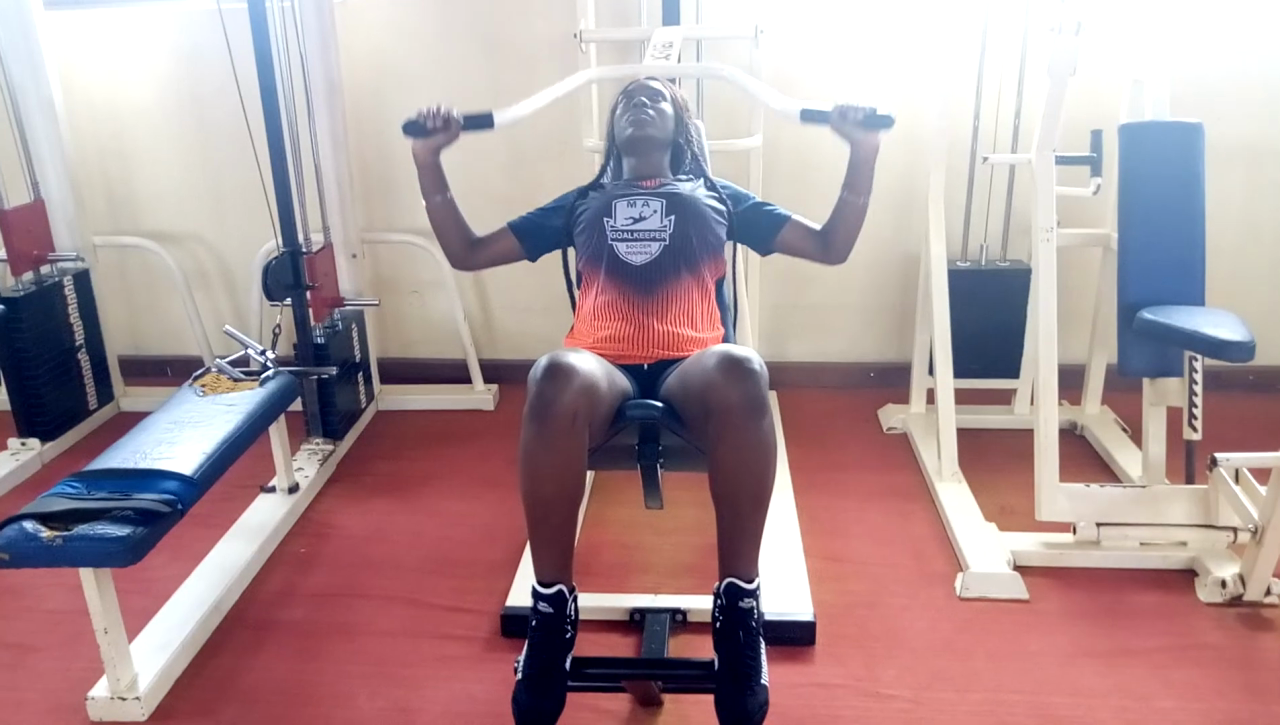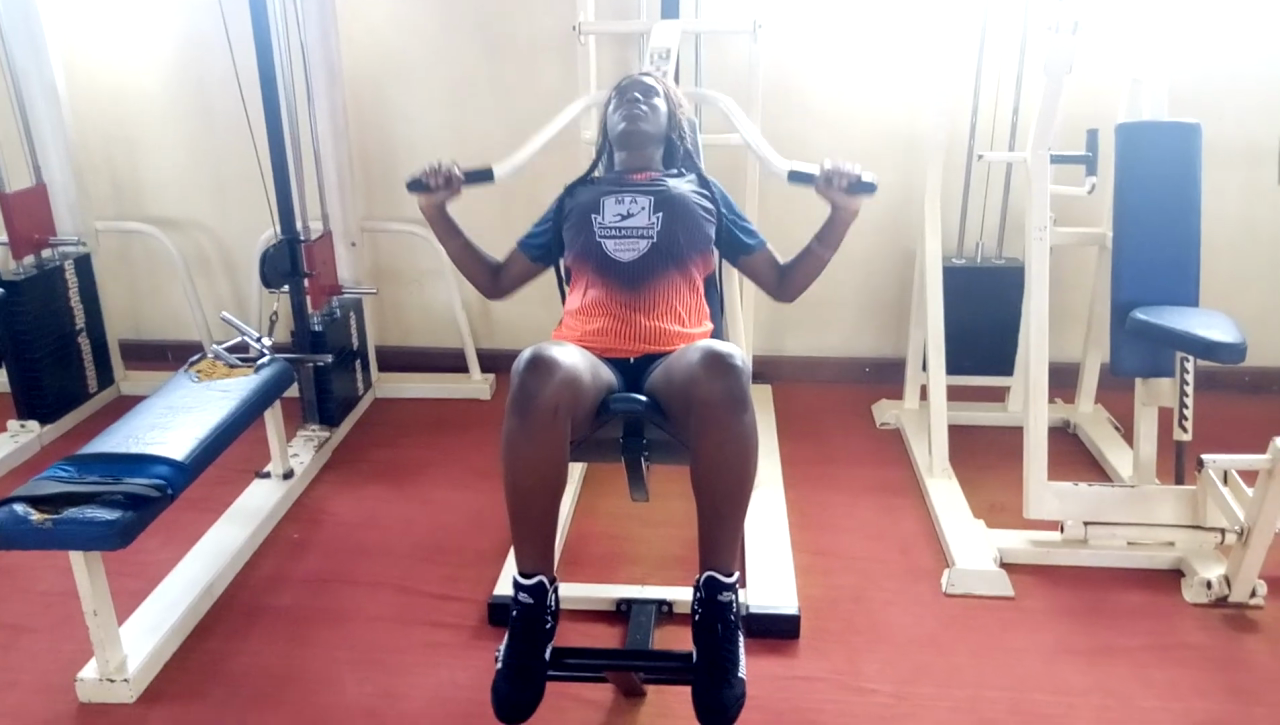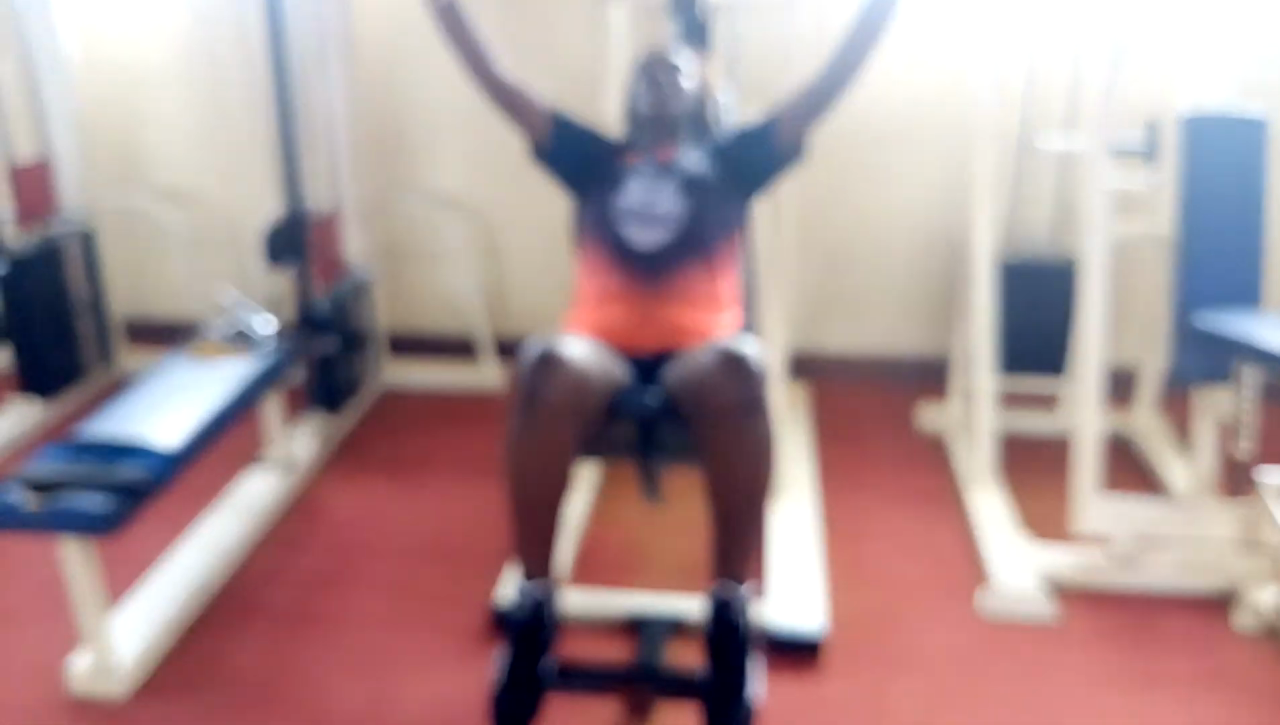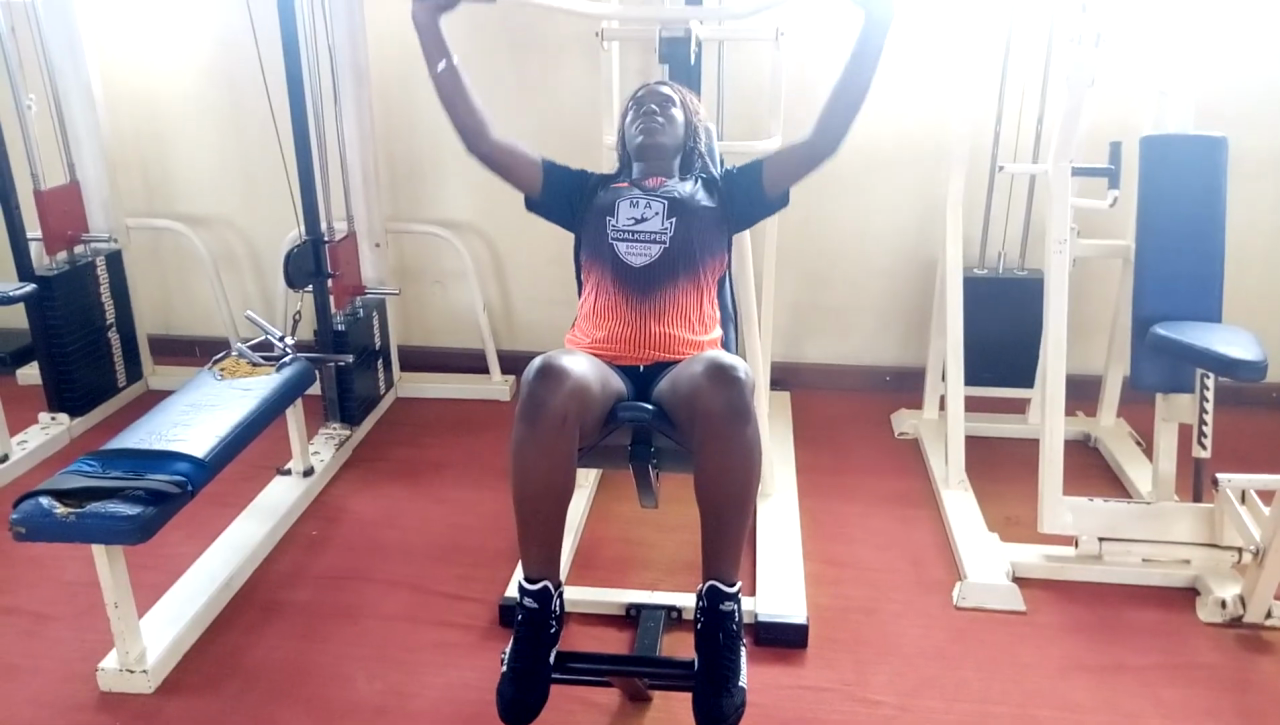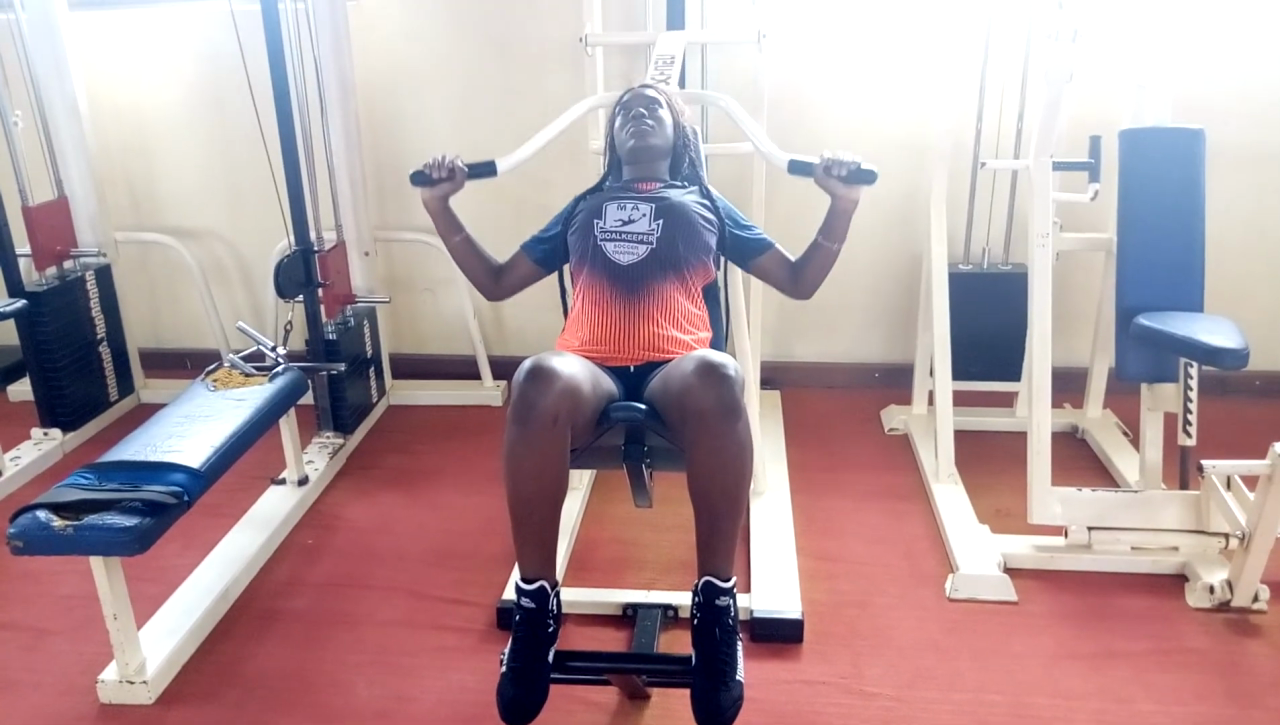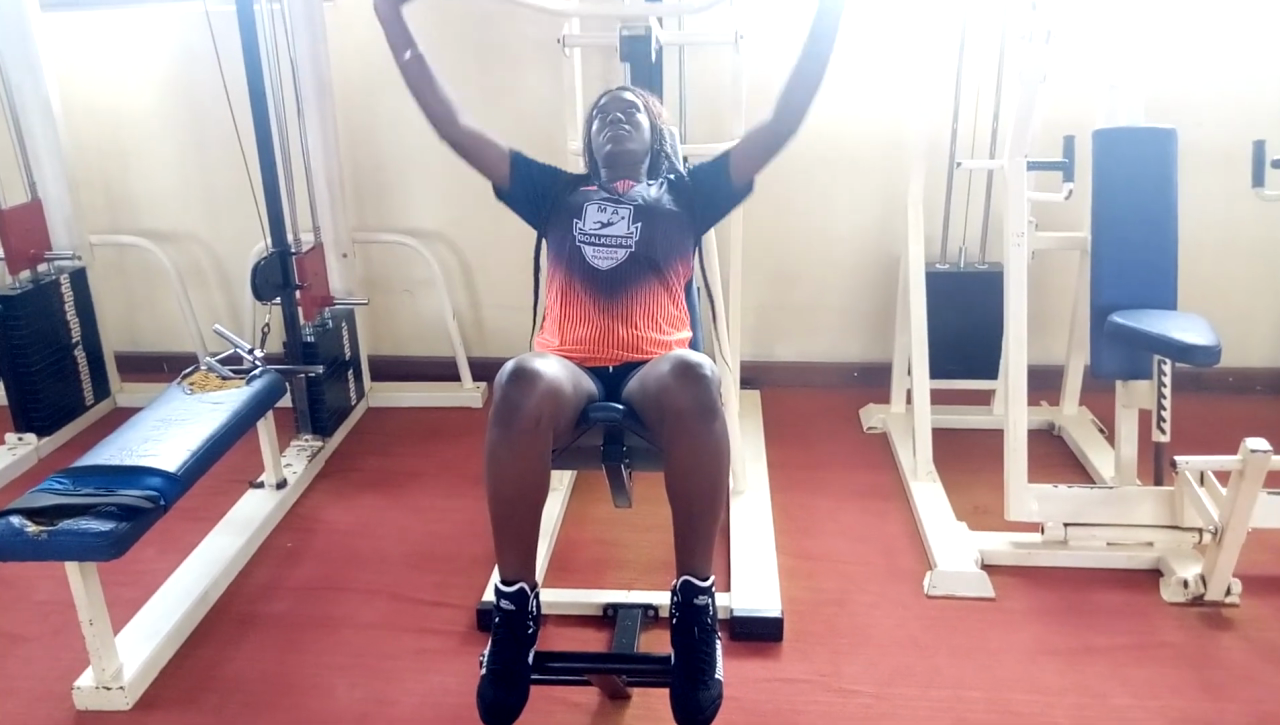
dt=0.7s
person 1, frame 1
left shoulder: (716, 195)
right shoulder: (582, 202)
left elbow: (831, 247)
right elbow: (468, 253)
left wrist: (863, 158)
right wrist: (429, 166)
left hip: (691, 366)
right hip: (601, 366)
left knee: (741, 371)
right knee: (557, 376)
left ankle: (738, 602)
right ankle: (552, 608)
person 1, frame 2
left shoulder: (703, 192)
right shoulder: (576, 196)
left elbow: (783, 284)
right elbow: (496, 282)
left wrist: (839, 215)
right wrist: (438, 214)
left hip: (677, 358)
right hip: (588, 357)
left knee: (723, 367)
right knee: (537, 370)
left ankle: (718, 597)
right ankle: (533, 598)
person 1, frame 3
left shoulder: (731, 164)
right shoulder: (593, 160)
left elbow: (831, 82)
right elbow: (492, 78)
left hip: (697, 354)
right hip: (602, 351)
left knee: (739, 367)
right knee: (545, 364)
left ankle: (730, 612)
right ankle: (533, 606)
person 1, frame 4
left shoulder: (720, 193)
right shoulder: (587, 193)
left elbow: (824, 139)
right elbow: (479, 140)
left hip: (686, 369)
right hip: (599, 366)
left knee: (728, 381)
right knee: (547, 380)
left ankle: (720, 607)
right ankle: (539, 602)
person 1, frame 5
left shoulder: (707, 204)
right shoulder: (583, 207)
left elbow: (800, 281)
right elbow: (495, 282)
left wrist: (841, 205)
right wrist: (441, 207)
left hip: (676, 368)
right hip: (589, 368)
left knee: (717, 377)
right knee: (538, 380)
left ankle: (716, 603)
right ankle: (536, 603)
person 1, frame 6
left shoulder: (687, 196)
right shoulder: (555, 195)
left elbow: (784, 123)
right elbow: (451, 125)
left hip: (654, 370)
right hip: (568, 370)
left knee: (694, 379)
right knee: (520, 383)
left ankle: (694, 604)
right ankle: (515, 605)
